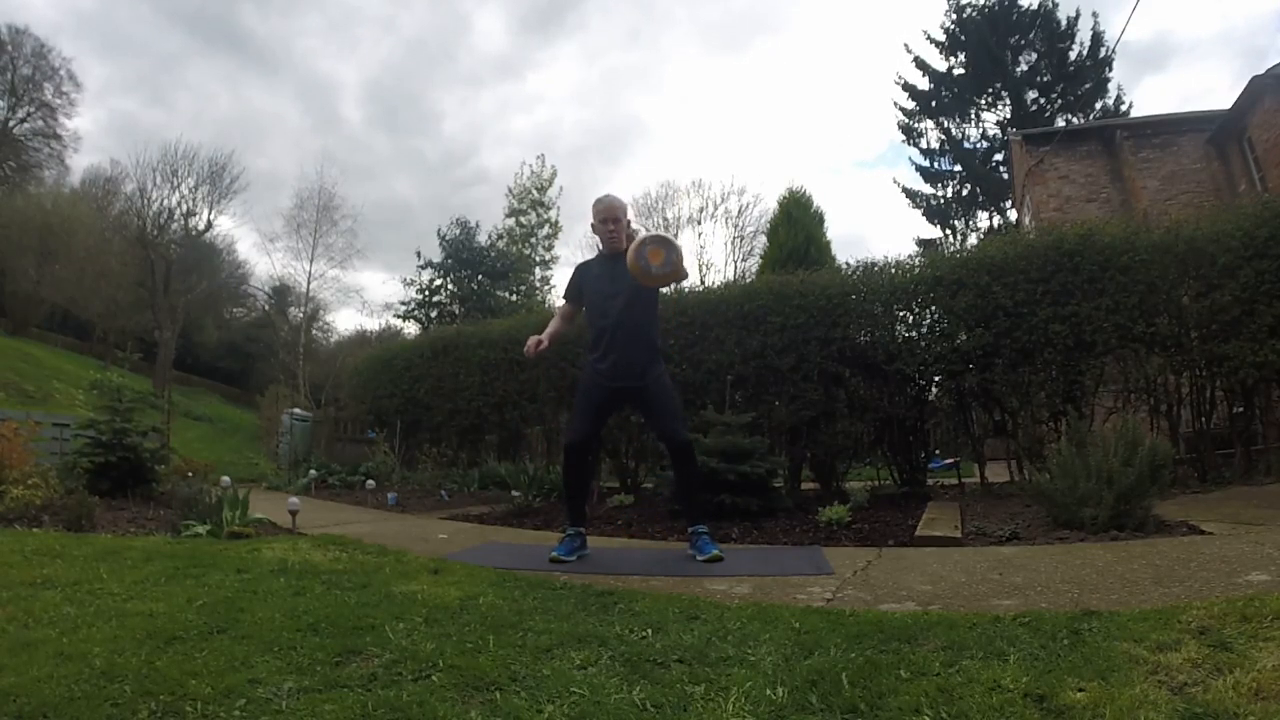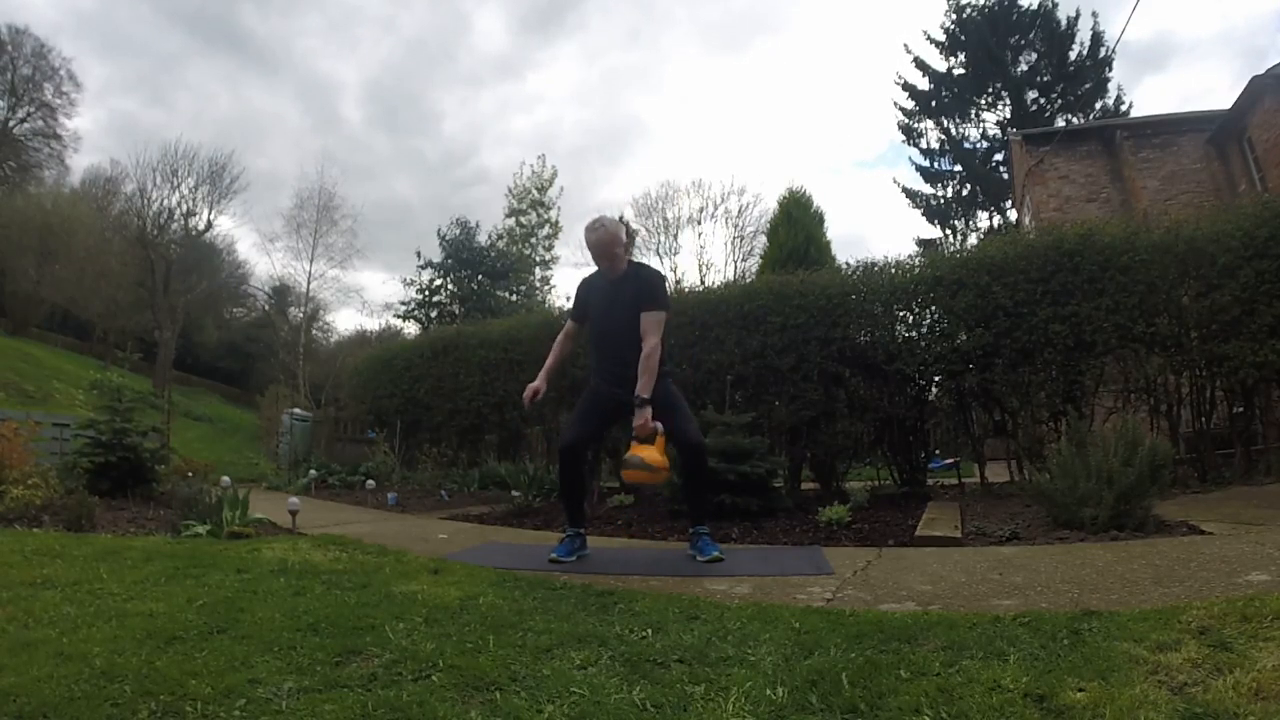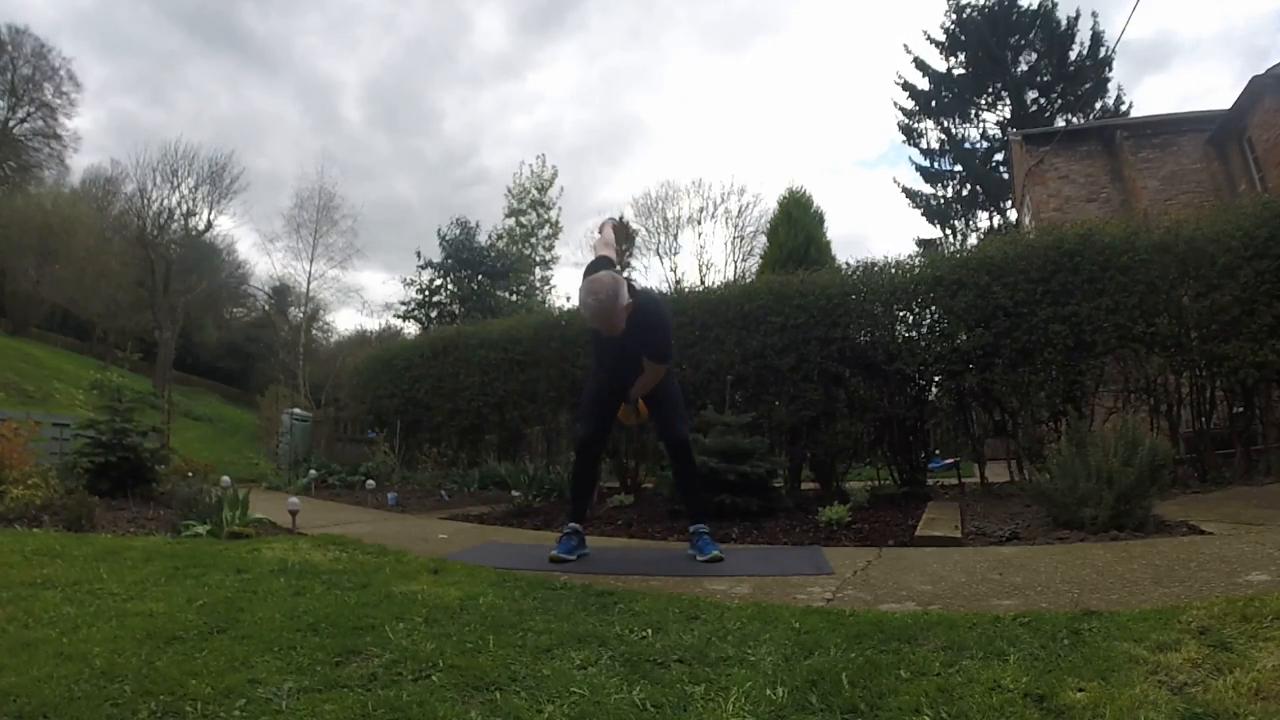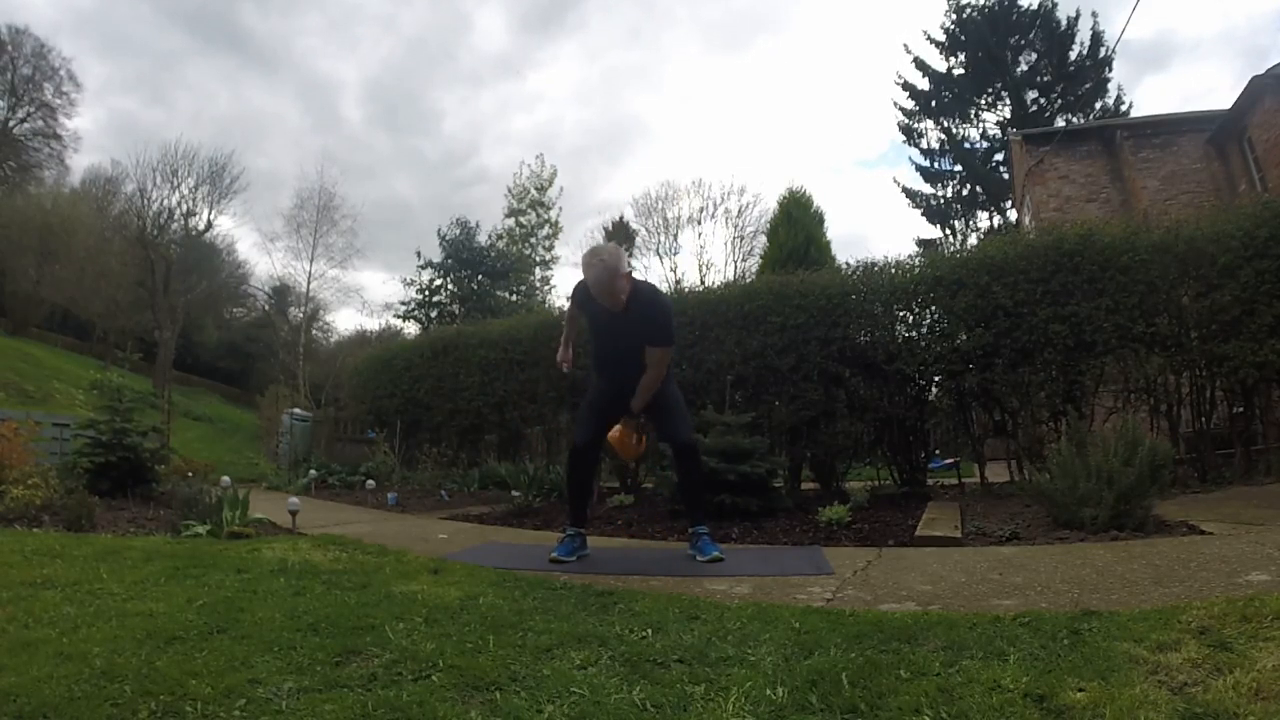
dt=0.3s
person 1, frame 1
right shoulder: (585, 272)
right elbow: (566, 313)
right wrist: (544, 336)
left hip: (646, 371)
right hip: (601, 374)
left knee: (680, 443)
right knee: (575, 446)
left ankle: (697, 531)
right ankle: (575, 533)
person 1, frame 2
left shoulder: (648, 279)
right shoulder: (588, 287)
left elbow: (652, 342)
right elbow: (568, 333)
left wrist: (645, 401)
right wrist: (543, 376)
left hip: (652, 385)
right hip: (604, 386)
left knee: (693, 445)
right knee: (569, 447)
left ankle: (699, 533)
right ankle: (575, 534)
person 1, frame 3
left shoulder: (654, 314)
right shoulder: (595, 284)
left elbow: (654, 374)
right elbow: (605, 247)
left wrist: (630, 398)
right wrist: (607, 226)
left hip: (650, 373)
right hip: (606, 373)
left knee: (678, 441)
right knee: (587, 443)
left ankle: (699, 532)
right ankle: (574, 531)
person 1, frame 4
left shoulder: (655, 303)
right shoulder: (585, 291)
left elbow: (655, 371)
left wrist: (633, 412)
right wrist: (565, 346)
left hip: (650, 386)
right hip: (607, 386)
left knee: (685, 444)
right knee: (581, 448)
left ankle: (699, 533)
right ankle: (575, 533)
